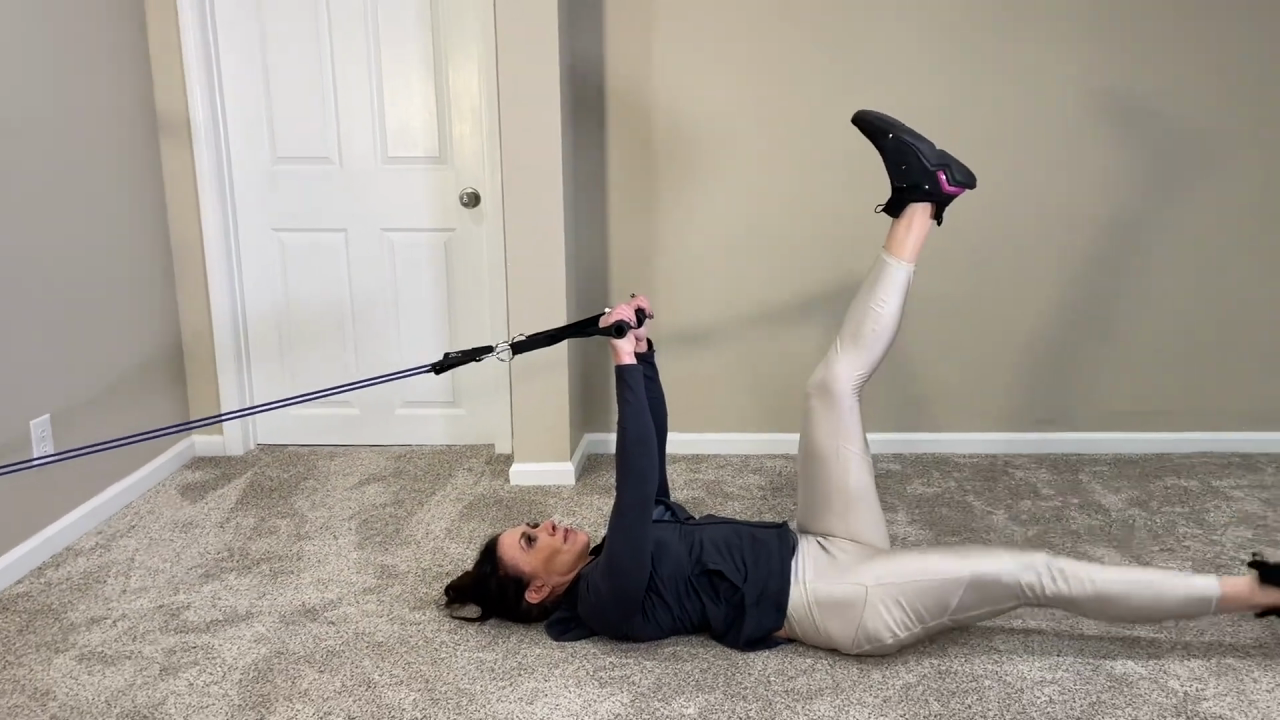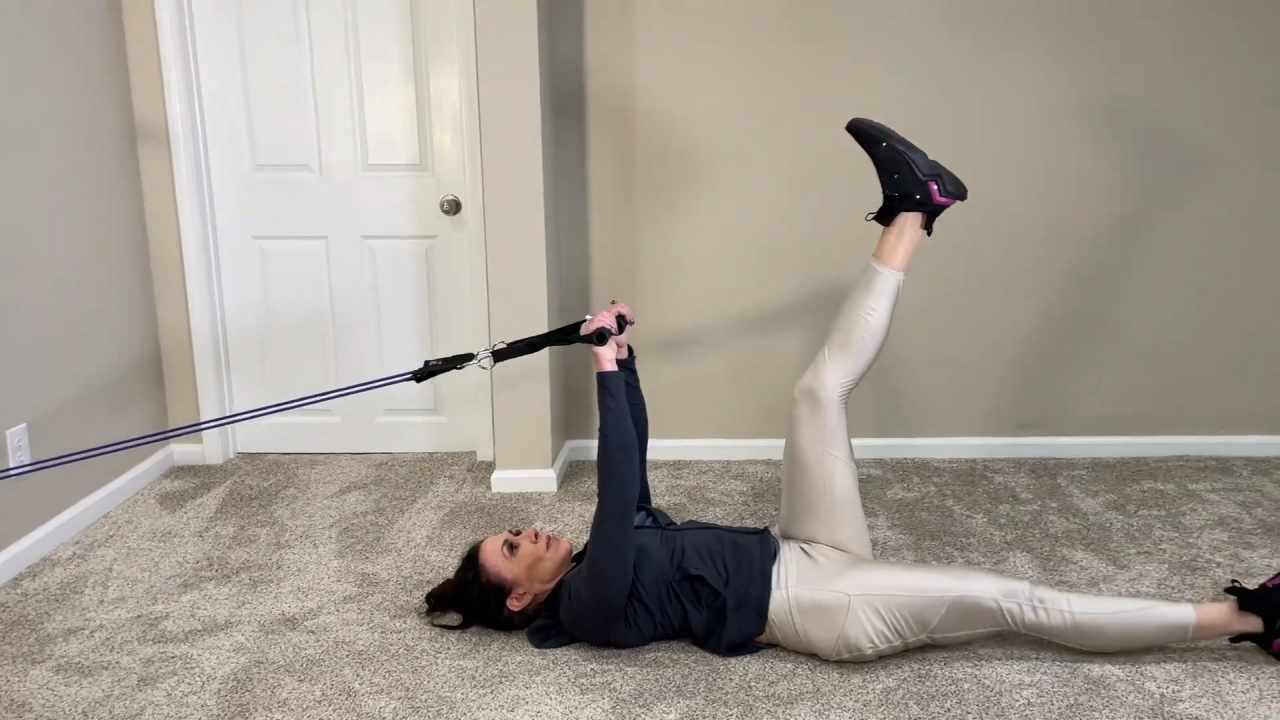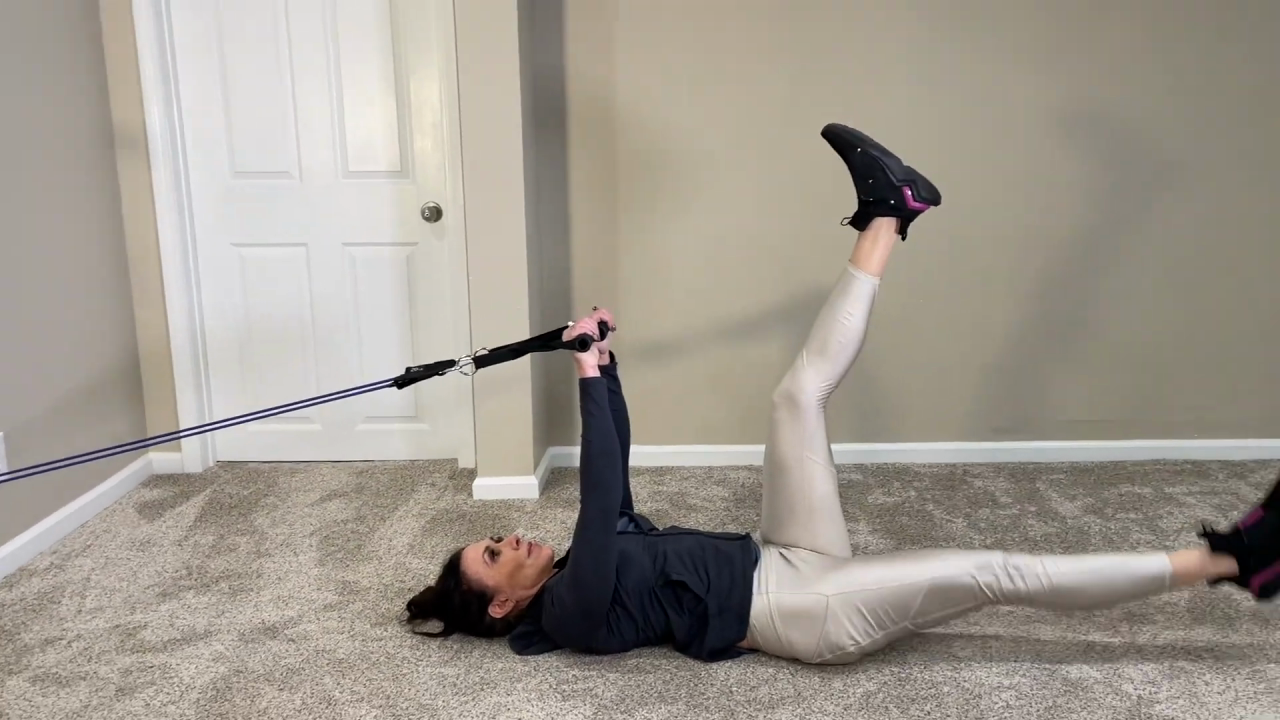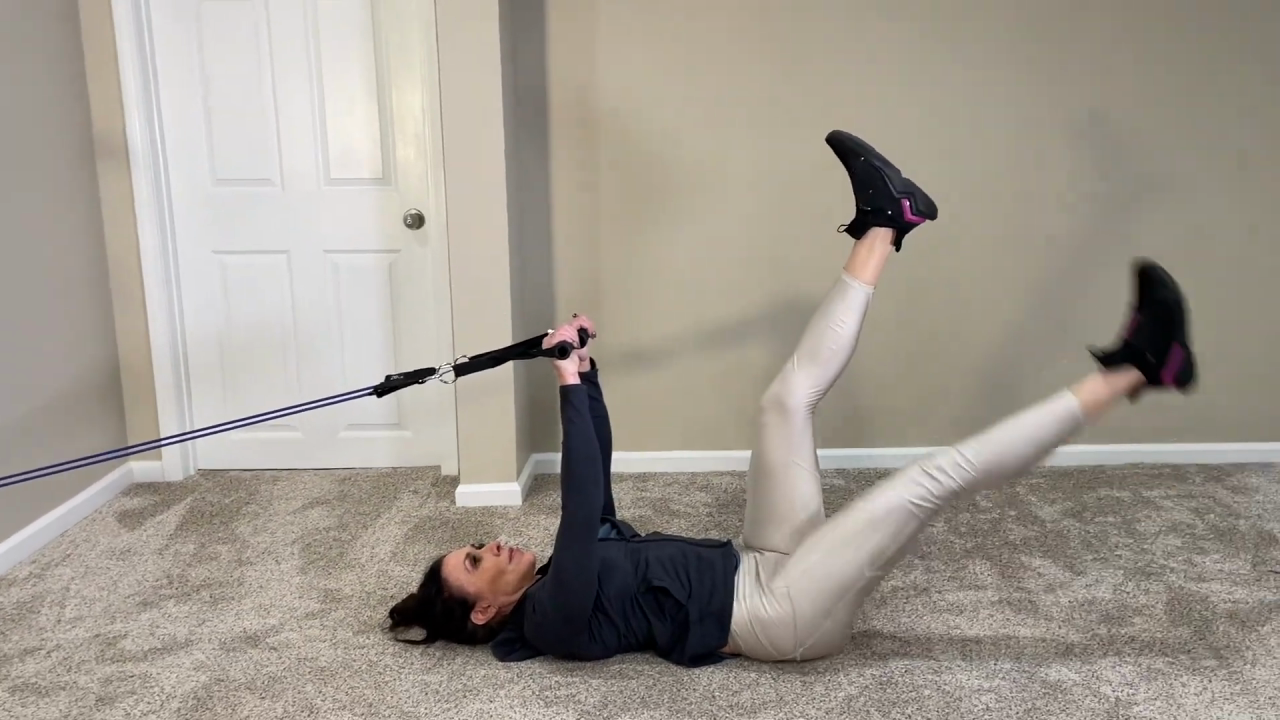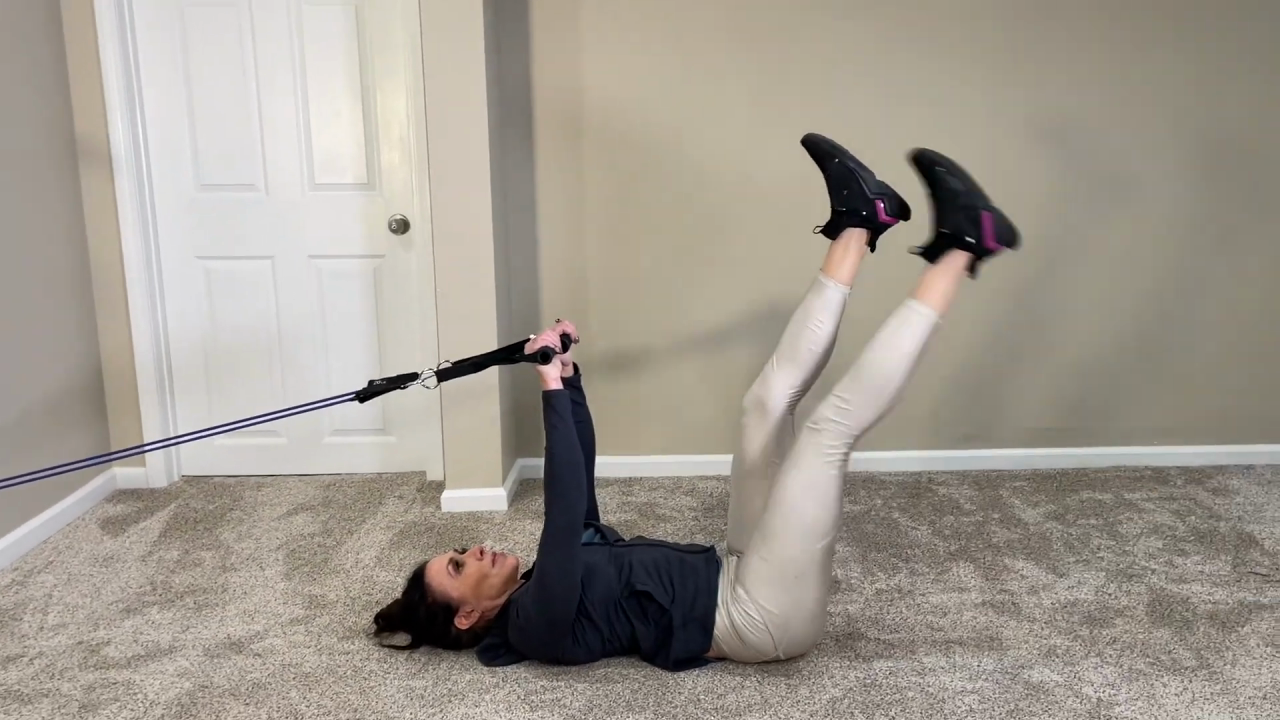
dt=0.3s
person 1, frame 1
left shoulder: (615, 562)
right shoulder: (608, 599)
left elbow: (649, 470)
right elbow: (635, 486)
left wrist: (640, 354)
right wrist: (625, 369)
left hip: (821, 551)
right hip: (840, 601)
left knee: (834, 380)
right knee: (1036, 572)
left ankle: (919, 204)
person 1, frame 2
left shoulder: (598, 564)
right shoulder: (588, 605)
left elbow: (629, 469)
right elbow: (615, 495)
left wrist: (621, 358)
right wrist: (606, 376)
left hip: (802, 559)
right hip: (826, 609)
left knee: (822, 385)
right knee: (1016, 601)
left ankle: (908, 212)
person 1, frame 3
left shoulder: (583, 571)
right shoulder: (571, 612)
left elbow: (610, 493)
right elbow: (600, 499)
left wrist: (602, 364)
right wrist: (587, 383)
left hip: (783, 562)
right hip: (802, 612)
left knee: (799, 391)
right knee: (992, 572)
left ankle: (884, 219)
person 1, frame 4
left shoulder: (563, 579)
right shoulder: (557, 620)
left elbow: (591, 501)
right elbow: (579, 509)
left wrist: (583, 371)
right wrist: (570, 391)
left hip: (760, 569)
right hip: (778, 613)
left knee: (788, 397)
right knee: (931, 477)
left ankle: (881, 228)
right ankle: (1127, 373)
person 1, frame 5
left shoulder: (536, 589)
right shoulder: (540, 622)
left elbow: (577, 495)
right elbow: (564, 515)
left wrist: (565, 378)
right wrist: (553, 394)
left hip: (732, 573)
right hip: (764, 614)
left knee: (769, 400)
right knee: (828, 428)
left ankle: (856, 229)
right ankle: (956, 251)
